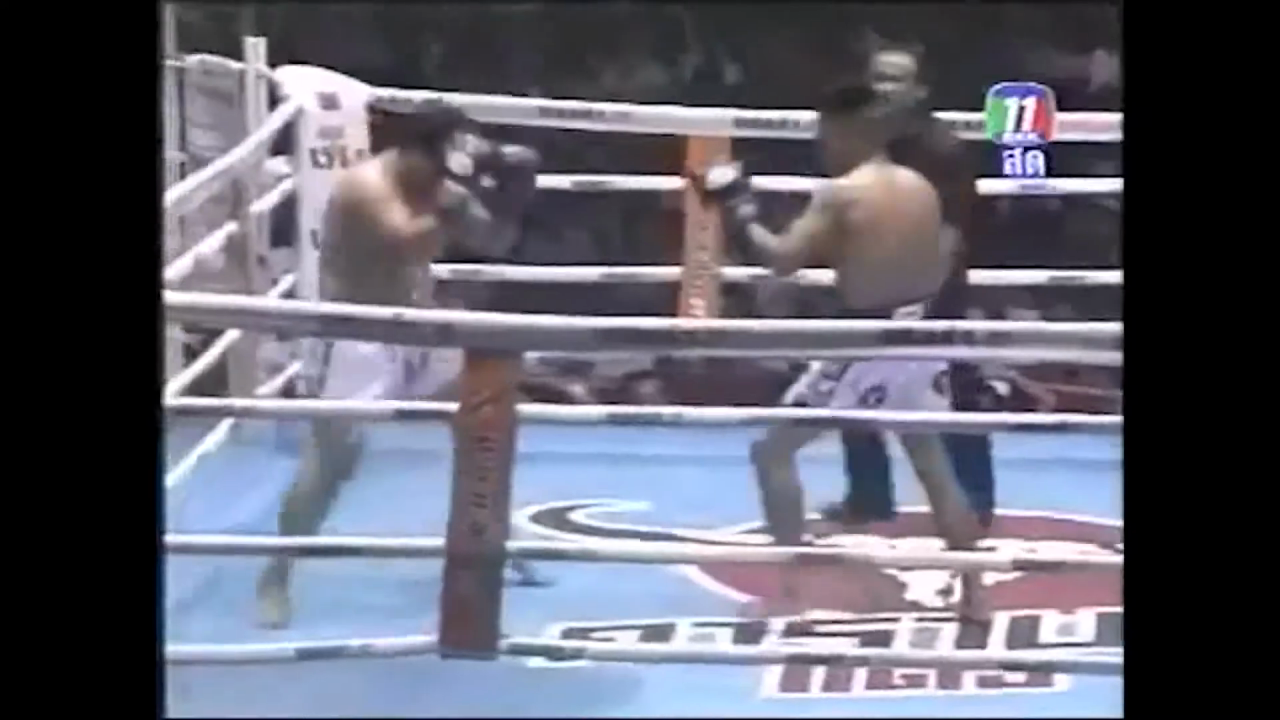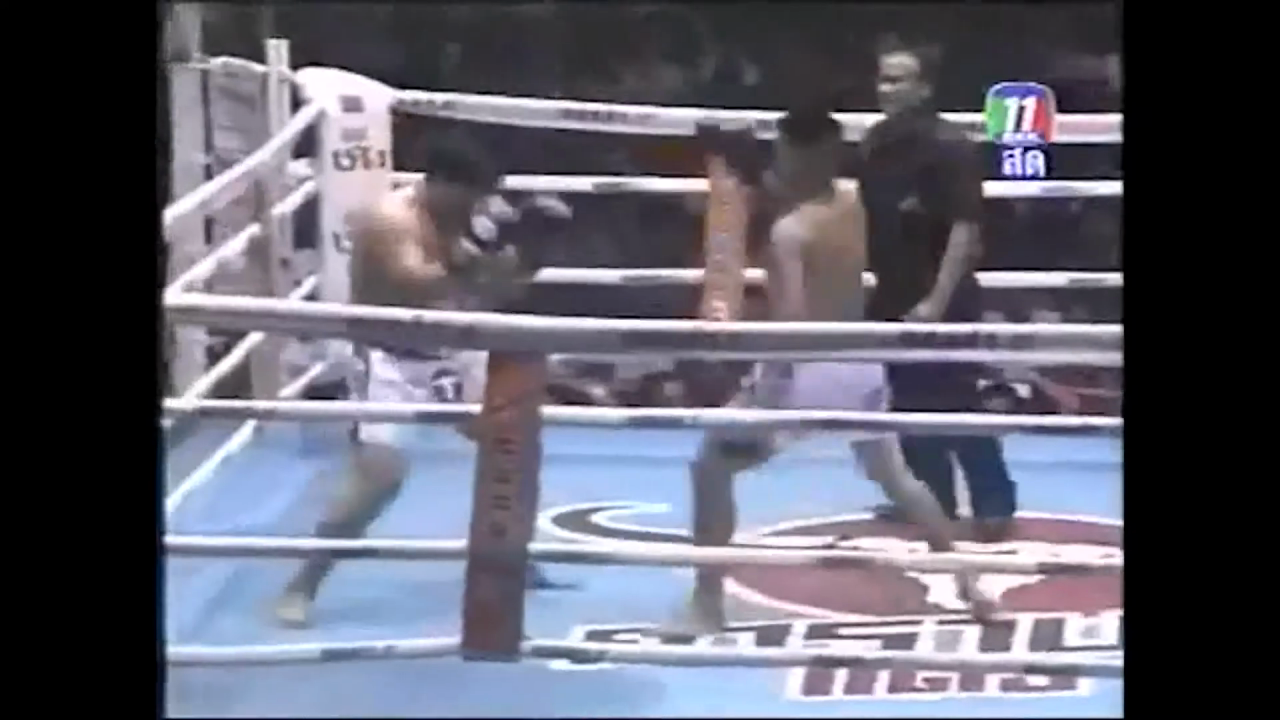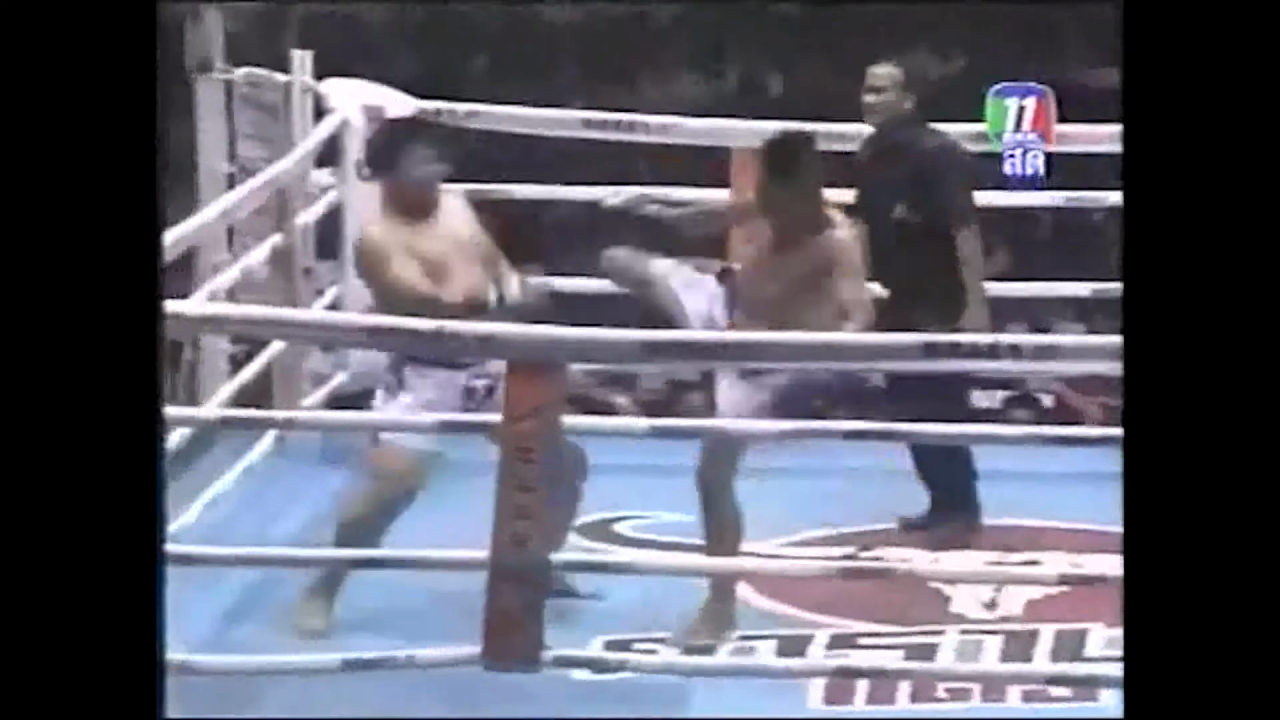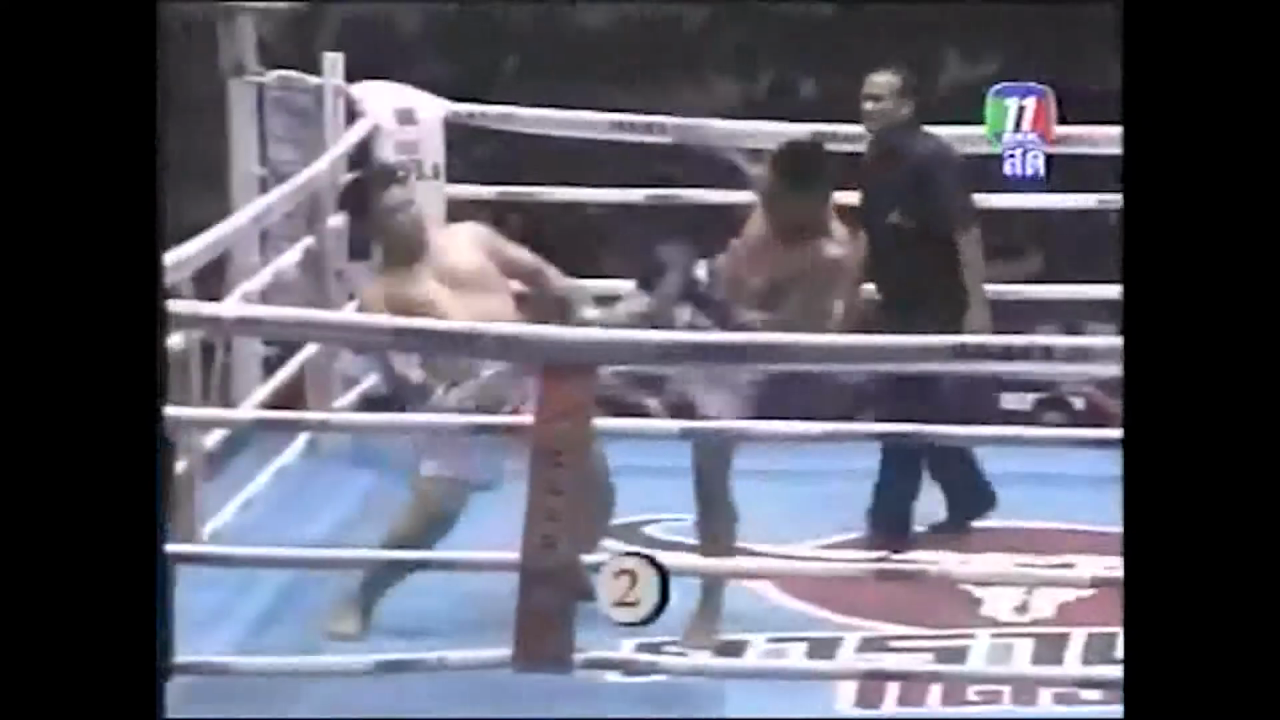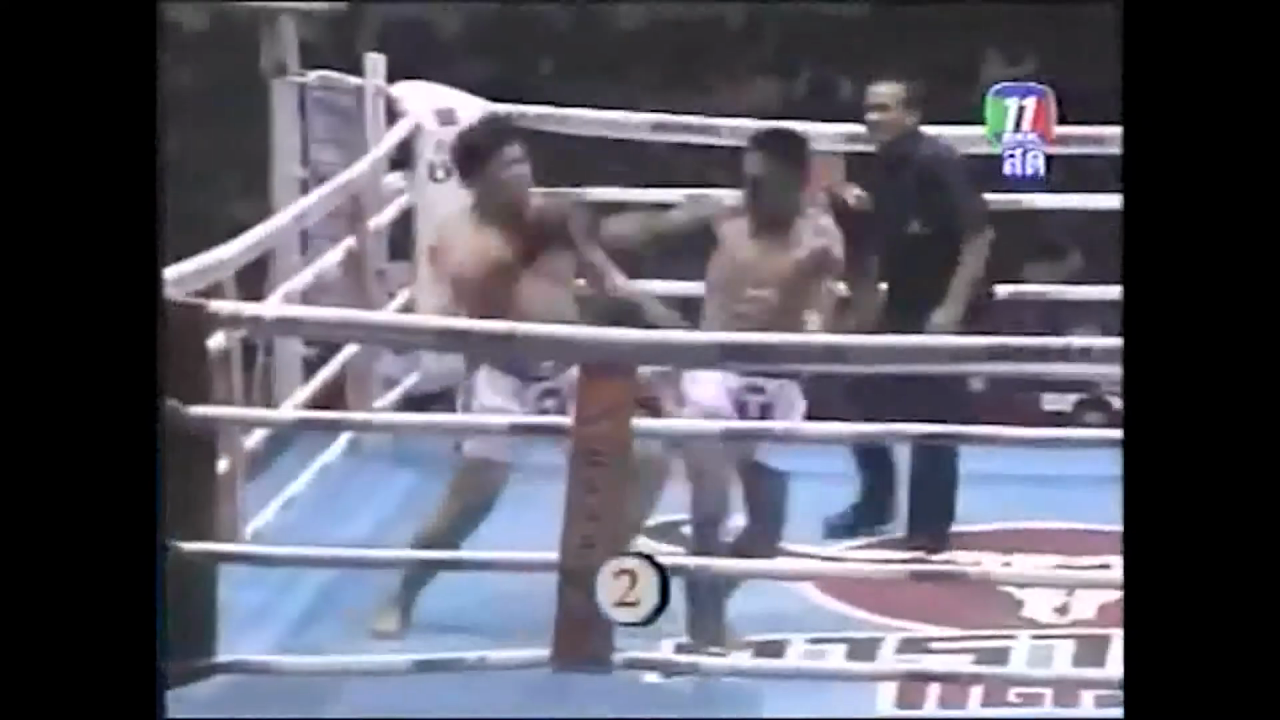
dt=0.2s
person 1, frame 1
left shoulder: (840, 193)
right shoulder: (920, 187)
left elbow: (785, 258)
right elbow: (940, 267)
left wrist: (739, 210)
left knee: (772, 450)
right knee: (936, 471)
left ankle: (792, 578)
right ankle: (972, 592)
person 1, frame 2
left shoulder: (789, 232)
right shoulder: (845, 199)
left elbow: (790, 320)
right elbow: (775, 191)
left wrist: (754, 407)
left hip: (799, 369)
right hip: (854, 361)
left knee: (711, 470)
right knee: (896, 480)
left ankle: (706, 607)
right ankle: (970, 587)
person 1, frame 3
left shoulder: (837, 244)
right shoulder: (774, 209)
left elbow: (858, 316)
right elbow: (720, 215)
left wrist: (824, 368)
right wrist: (658, 215)
left hip: (760, 363)
right hip: (729, 307)
left knee: (714, 476)
right knee: (625, 266)
left ankle: (719, 609)
person 1, frame 4
left shoulder: (833, 254)
right shoulder: (772, 199)
left elbow: (803, 328)
left wrist: (722, 308)
right hip: (701, 298)
left knee: (711, 478)
left ankle: (708, 610)
person 1, frame 5
left shoulder: (820, 228)
right shoulder: (731, 218)
left hip: (775, 380)
right hip: (713, 369)
left knee: (768, 523)
right knee: (711, 504)
left ankle: (710, 607)
right ankle: (705, 626)
person 2, frame 1
left shoulder: (439, 185)
right shoulder: (363, 186)
left elbow: (496, 242)
right elbow: (412, 243)
left wrist: (510, 188)
right wrist: (460, 186)
right hip: (361, 338)
right knee: (333, 459)
right ankle: (274, 578)
person 2, frame 2
left shoulder: (469, 219)
right shoulder: (387, 219)
left elbow: (508, 288)
right elbow: (418, 287)
left wrist: (532, 235)
right wrist: (479, 246)
left hip: (457, 354)
right hip: (394, 364)
right knee: (377, 481)
right ankle: (302, 585)
person 2, frame 3
left shoulder: (454, 206)
right shoulder: (375, 237)
left elbow: (494, 265)
right elbow: (424, 307)
left wrist: (516, 291)
right wrist: (497, 300)
left hip: (492, 362)
right hip: (430, 375)
left knee: (567, 465)
right knee: (389, 486)
right ankle: (320, 592)
person 2, frame 4
left shoulder: (469, 237)
right shoulder: (380, 294)
left elbow: (541, 273)
right elbow: (397, 367)
left wrist: (559, 297)
right wrist: (433, 397)
left hip: (531, 379)
right hip: (468, 400)
left knee: (595, 486)
right knee: (432, 514)
right ankle: (359, 599)
person 2, frame 5
left shoulder: (555, 216)
right shoulder: (455, 237)
left elbow: (600, 269)
right elbow: (462, 310)
left wrist: (650, 309)
right wrist: (523, 252)
left hip: (570, 371)
right hip: (506, 380)
left knee: (650, 464)
right knee: (469, 500)
right ankle: (402, 598)
person 3, frame 1
left shoulder: (943, 146)
left elbow: (954, 229)
left hip: (932, 292)
left knee: (957, 398)
left ankle: (977, 502)
right ankle: (868, 496)
person 3, frame 2
left shoulder: (948, 145)
right shoulder: (877, 140)
left elbow: (966, 227)
left wrist: (939, 300)
left hip: (939, 296)
right hip: (893, 289)
left knee: (952, 399)
right knee: (906, 398)
left ankle: (994, 505)
right ankle: (932, 495)
person 3, frame 3
left shoulder: (936, 152)
right shoulder: (874, 152)
left elbow: (966, 231)
right elbow: (867, 226)
left wrist: (975, 304)
left hip: (939, 300)
right hip: (903, 297)
left knee: (922, 403)
right knee: (934, 402)
left ankle: (957, 511)
right ankle: (950, 505)
person 3, frame 4
left shoulder: (930, 157)
right shoulder: (877, 159)
left elbow: (967, 233)
left wrist: (978, 306)
left hip: (933, 304)
right hip: (897, 300)
left knee: (903, 408)
right knee: (918, 404)
left ankle: (889, 521)
right ankle: (971, 494)
person 3, frame 5
left shoulder: (939, 163)
right shoulder: (881, 170)
left elbow: (980, 235)
left wrist: (954, 308)
right wrist: (867, 305)
left hip: (946, 308)
right hip: (902, 306)
left knee: (934, 417)
right knee: (868, 401)
left ankle: (930, 525)
right ankle: (873, 503)
